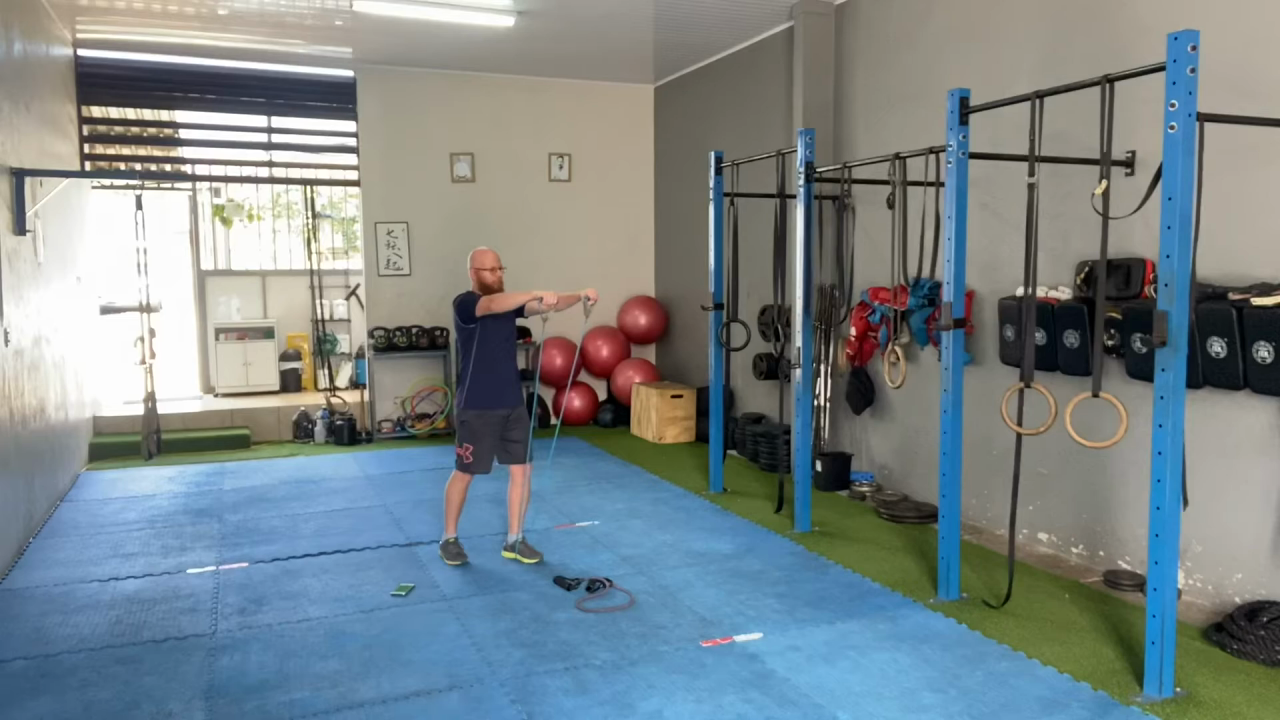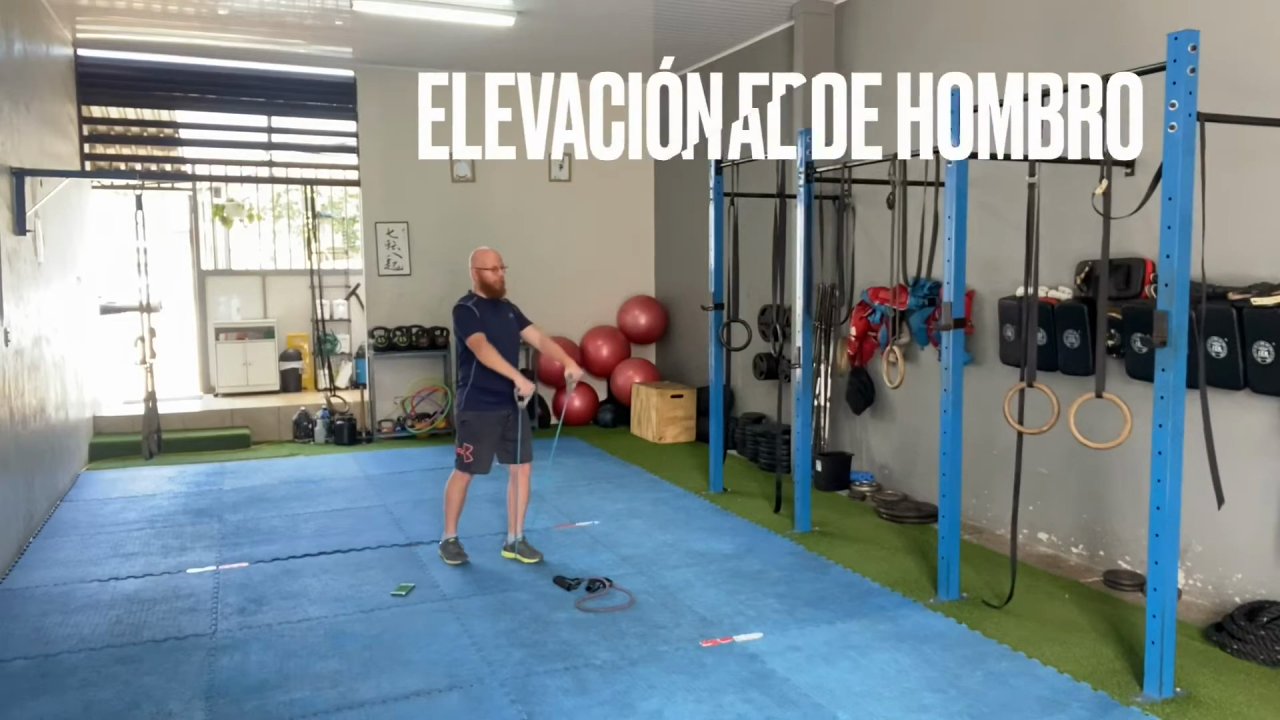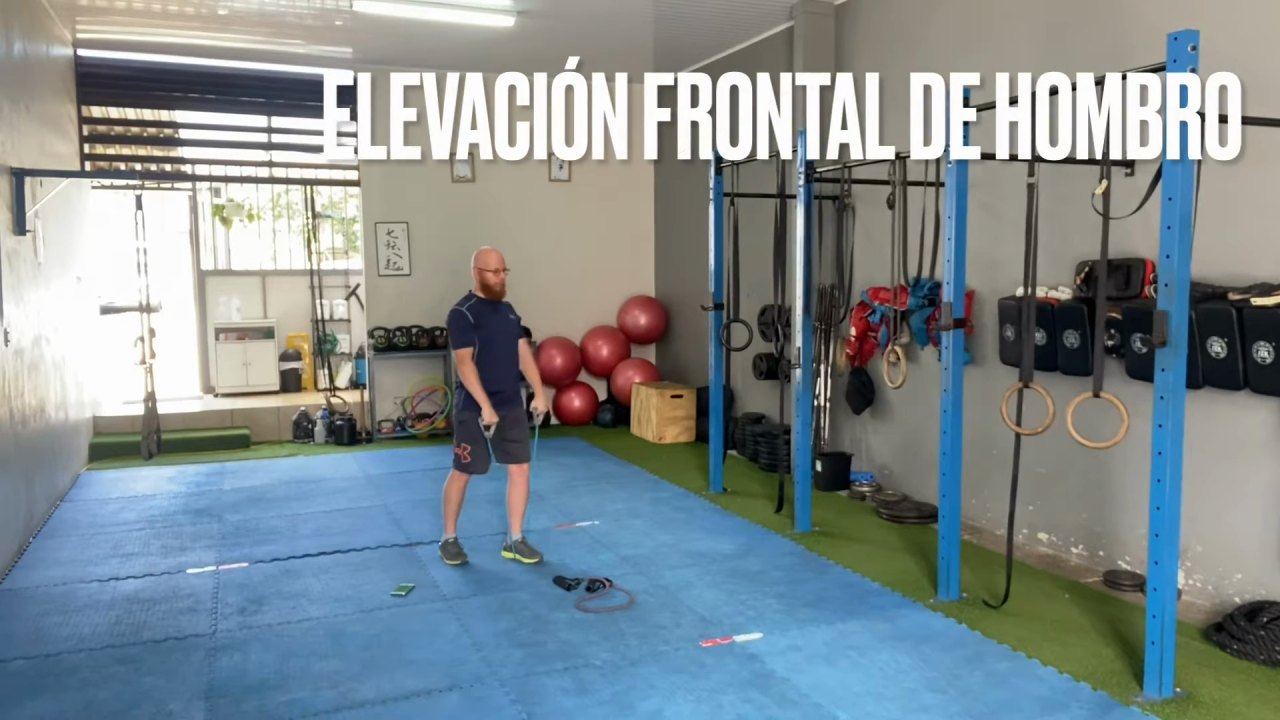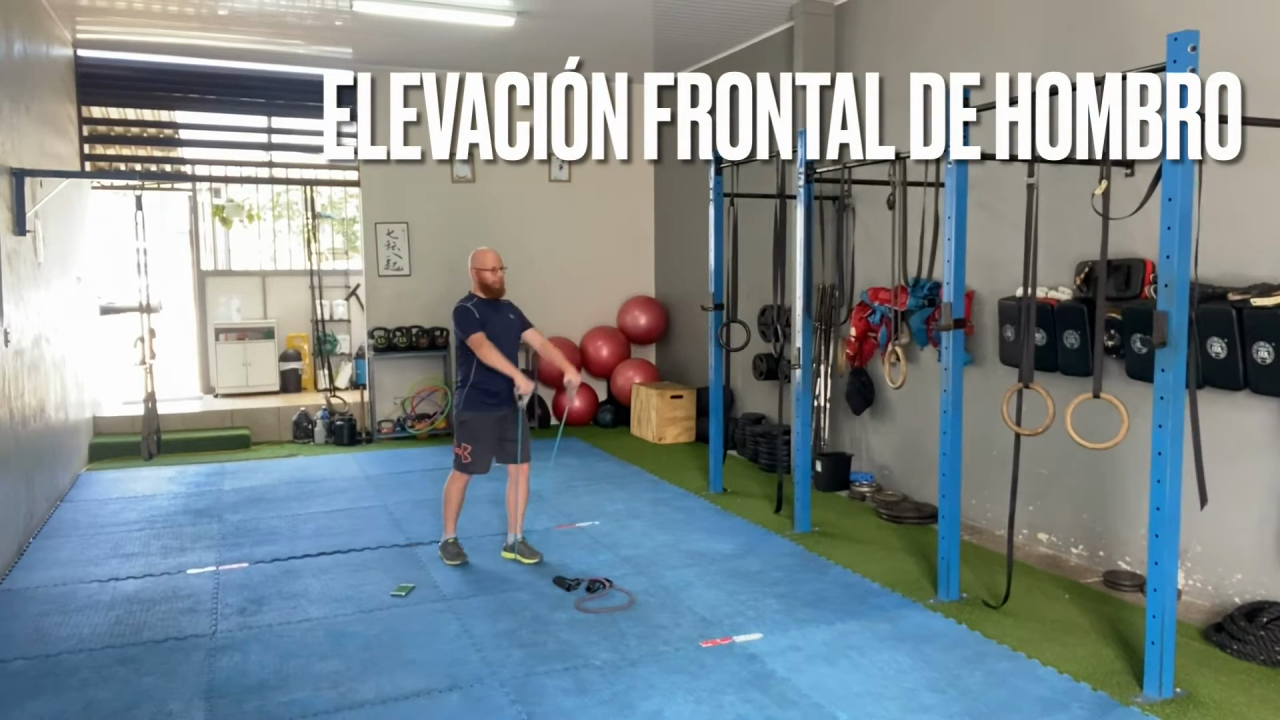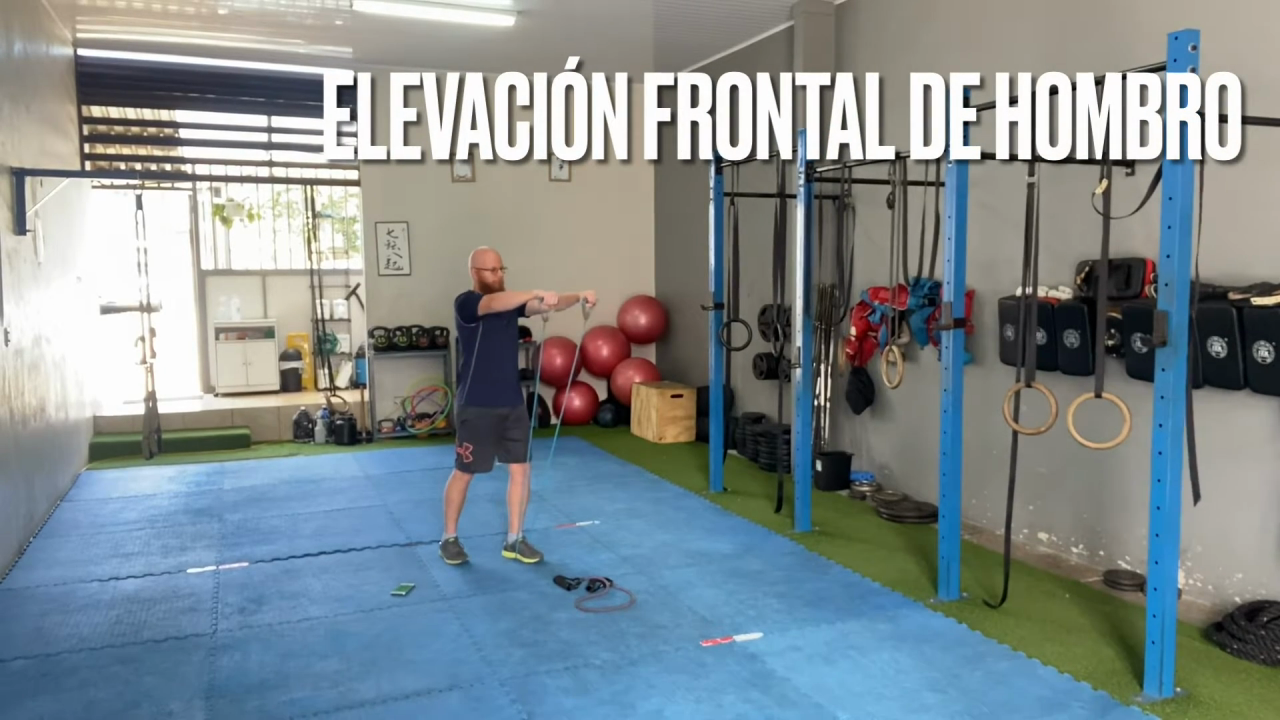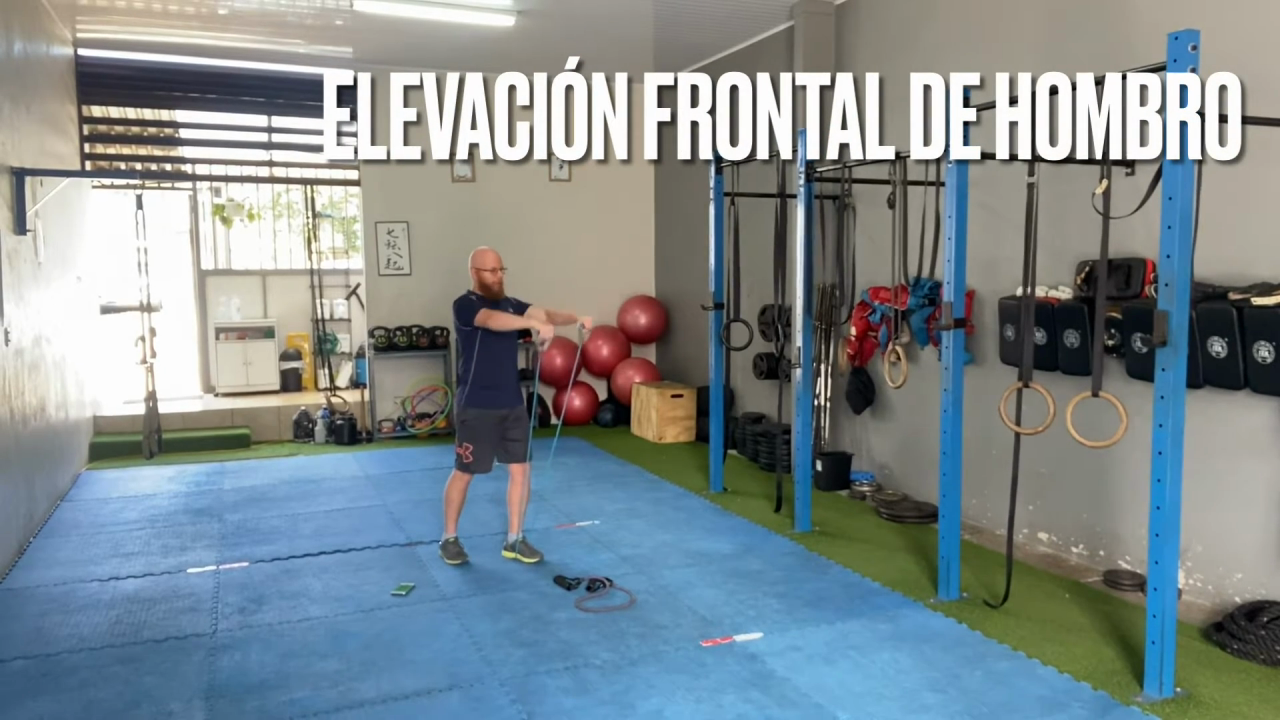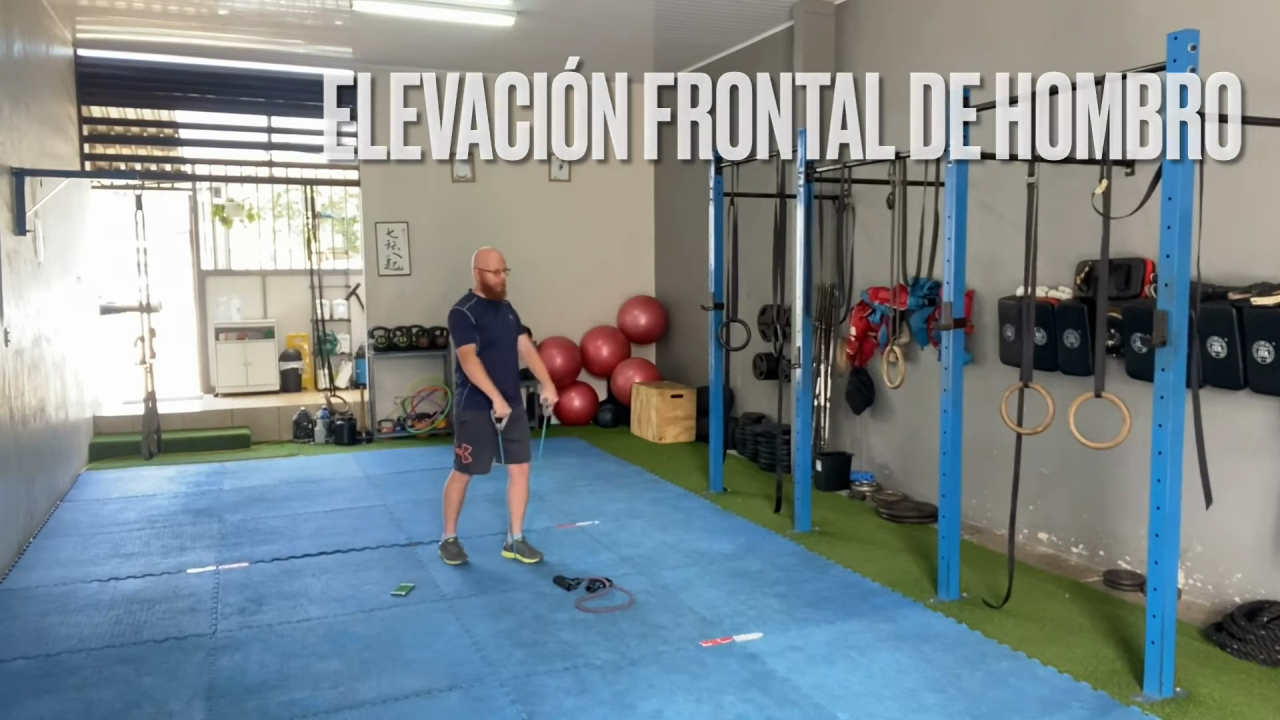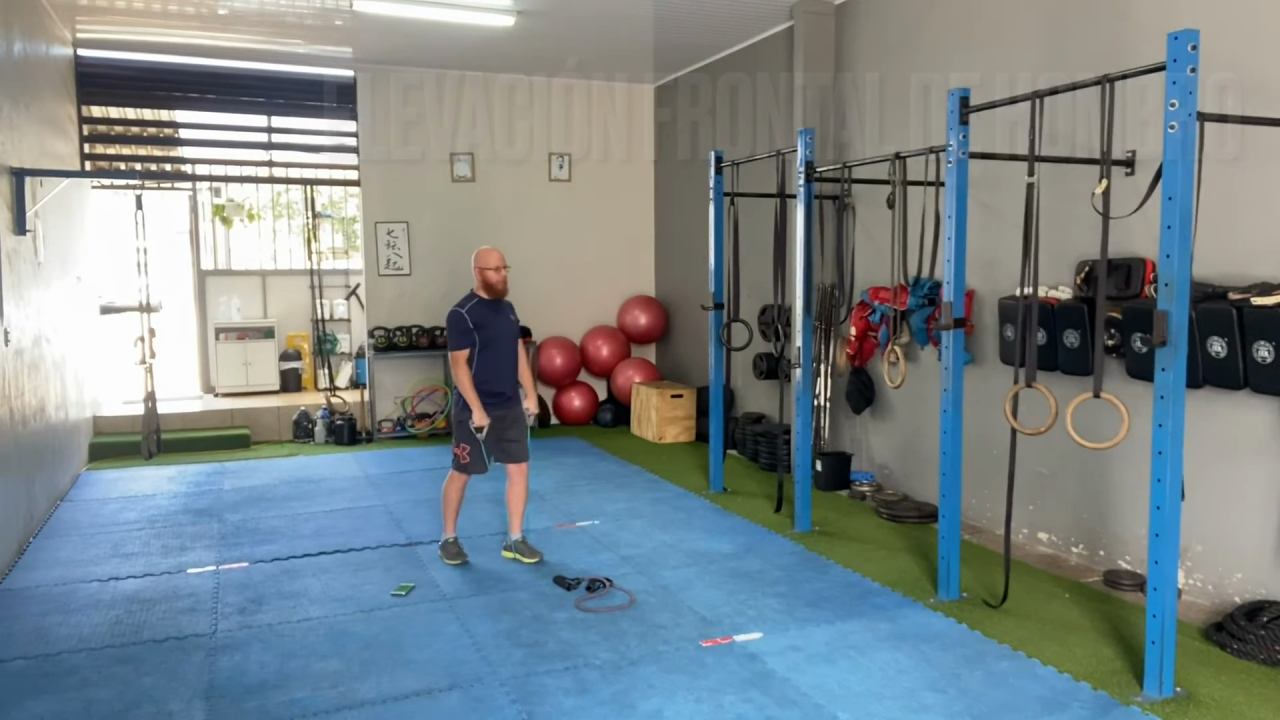
dt=0.7s
person 1, frame 1
left shoulder: (508, 303)
right shoulder: (465, 304)
left elbow: (548, 306)
right elbow: (492, 304)
left wrist: (578, 297)
right wrist: (538, 294)
left hip: (513, 404)
right hip: (477, 408)
left knee: (521, 469)
right knee: (464, 473)
left ankle: (514, 540)
right ankle: (449, 538)
person 1, frame 2
left shoulder: (507, 308)
right shoulder: (465, 309)
left elbow: (537, 337)
right elbow: (482, 348)
left wrist: (568, 361)
right wrist: (518, 376)
left hip: (513, 405)
right hip: (477, 408)
left knee: (522, 469)
right knee: (464, 472)
left ankle: (514, 540)
right ankle: (449, 538)
person 1, frame 3
left shoulder: (508, 309)
right shoulder: (463, 313)
left elbow: (524, 354)
right elbow: (464, 363)
left wrist: (539, 393)
right wrist: (485, 406)
left hip: (513, 406)
right hip: (474, 409)
left knee: (520, 469)
right knee: (462, 473)
left ankle: (515, 539)
right ankle: (449, 539)
person 1, frame 4
left shoulder: (509, 309)
right shoulder: (465, 310)
left elbow: (538, 340)
right elbow: (483, 347)
left wrist: (567, 368)
right wrist: (517, 375)
left hip: (511, 404)
right hip: (475, 409)
left knee: (520, 469)
right knee: (463, 473)
left ankle: (514, 540)
right ankle: (449, 539)
person 1, frame 5
left shoulder: (510, 303)
right shoulder: (466, 304)
left elbow: (547, 306)
right elbow: (494, 304)
left wrist: (577, 298)
right wrist: (536, 293)
left hip: (513, 403)
right hip: (477, 406)
left knee: (521, 469)
right knee: (464, 473)
left ankle: (514, 539)
right ankle: (449, 538)
person 1, frame 6
left shoulder: (509, 303)
right shoulder: (465, 305)
left elbow: (543, 314)
right elbow: (490, 319)
left wrist: (574, 318)
right wrist: (534, 324)
left hip: (513, 403)
right hip: (477, 407)
left knee: (520, 469)
right knee: (464, 472)
left ankle: (514, 539)
right ankle: (449, 538)
person 1, frame 7
left shoulder: (506, 308)
right shoulder: (463, 312)
left elbow: (525, 348)
right elbow: (469, 359)
left wrist: (547, 383)
right wrist: (496, 398)
left hip: (512, 405)
right hip: (476, 408)
left knee: (520, 468)
right knee: (463, 473)
left ankle: (515, 539)
right ankle: (449, 538)
person 1, frame 8
left shoulder: (508, 308)
right shoulder: (462, 314)
right elbow: (459, 365)
left wrist: (530, 395)
right wrist: (476, 409)
left hip: (510, 407)
right hip: (475, 410)
left knee: (519, 469)
right knee: (461, 473)
left ankle: (514, 539)
right ankle: (448, 538)
